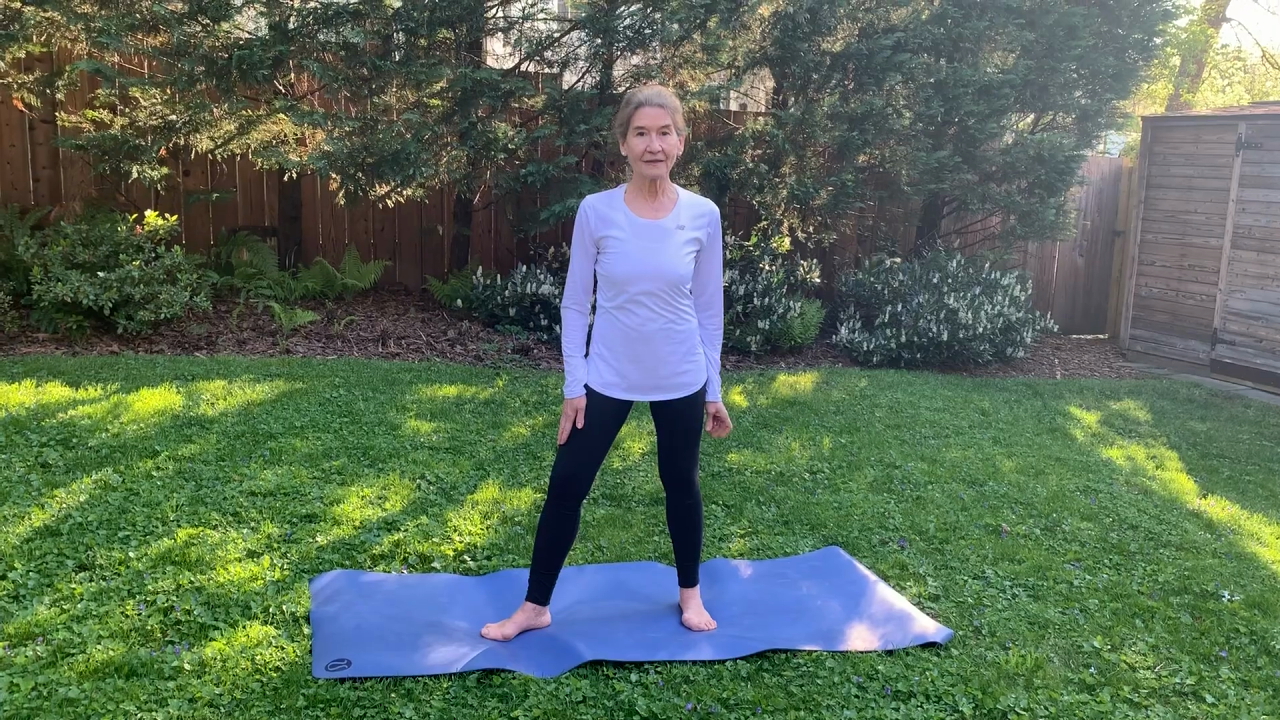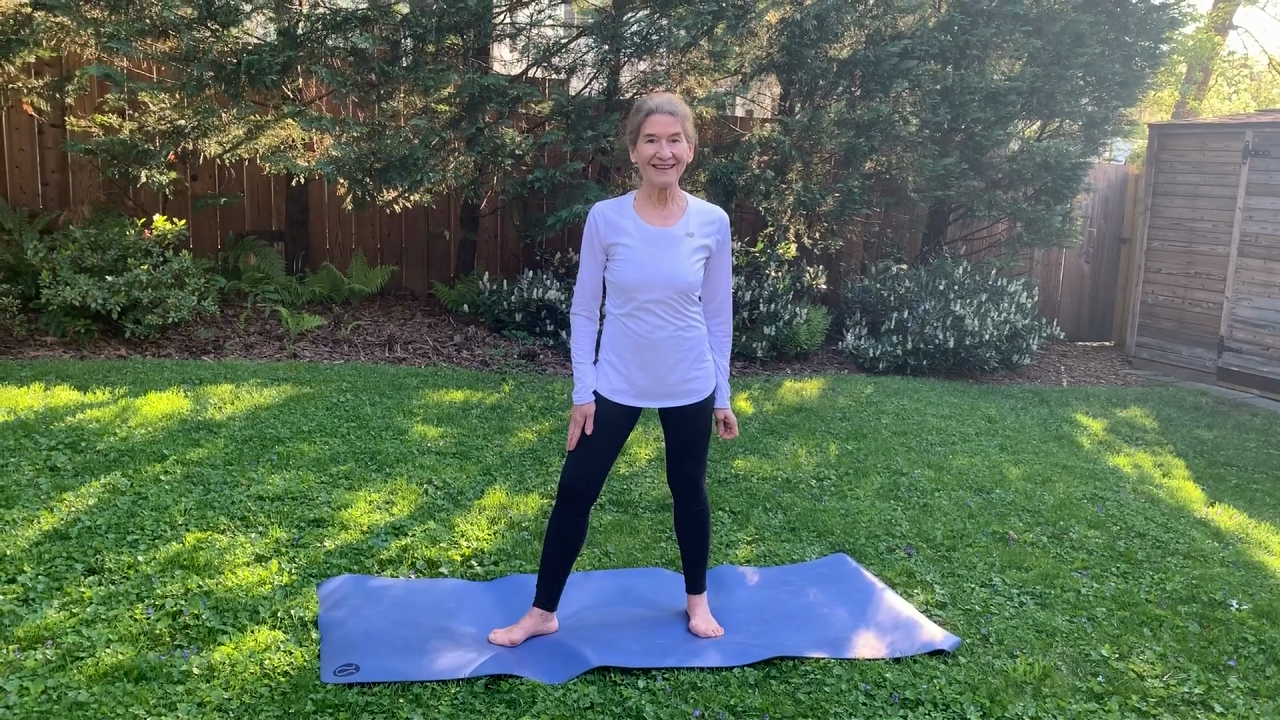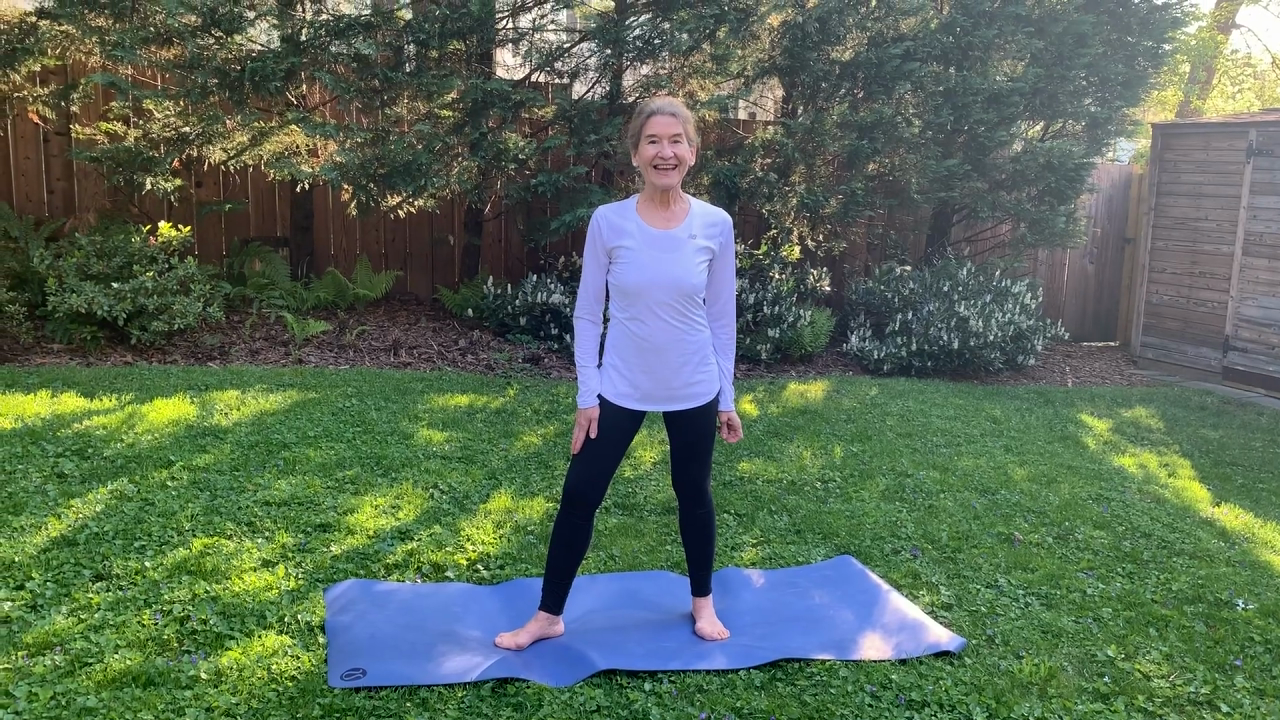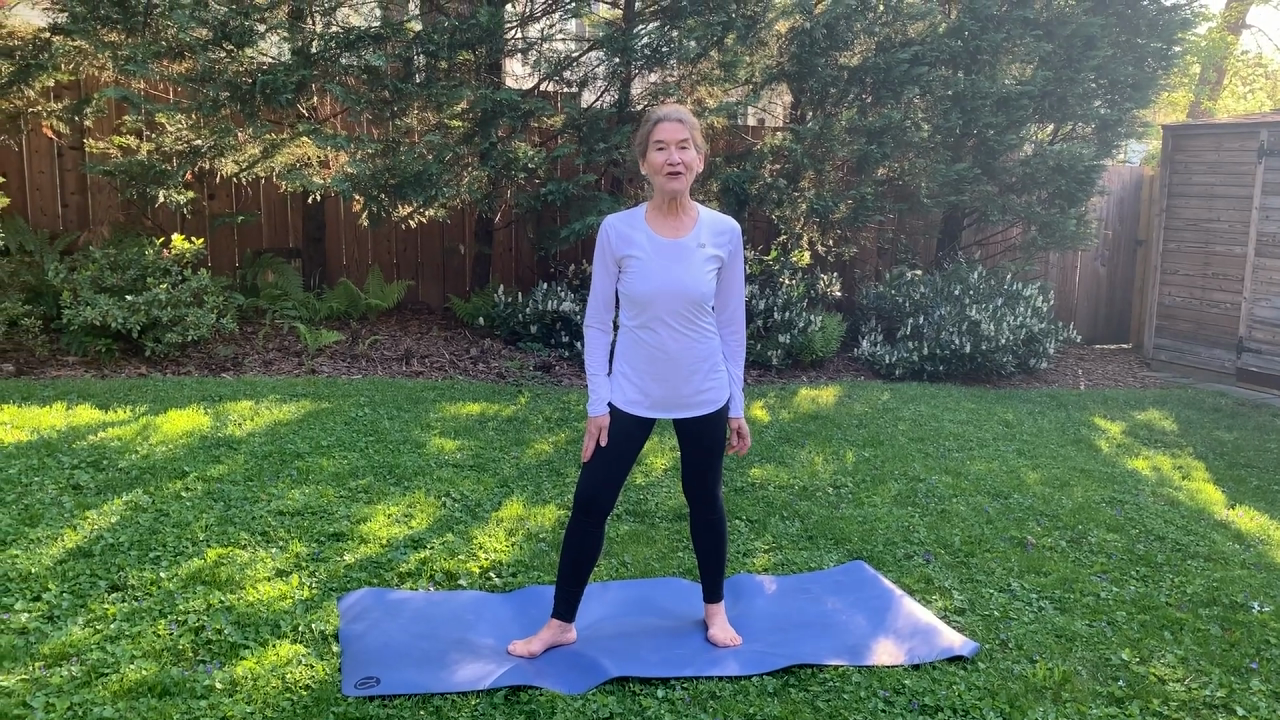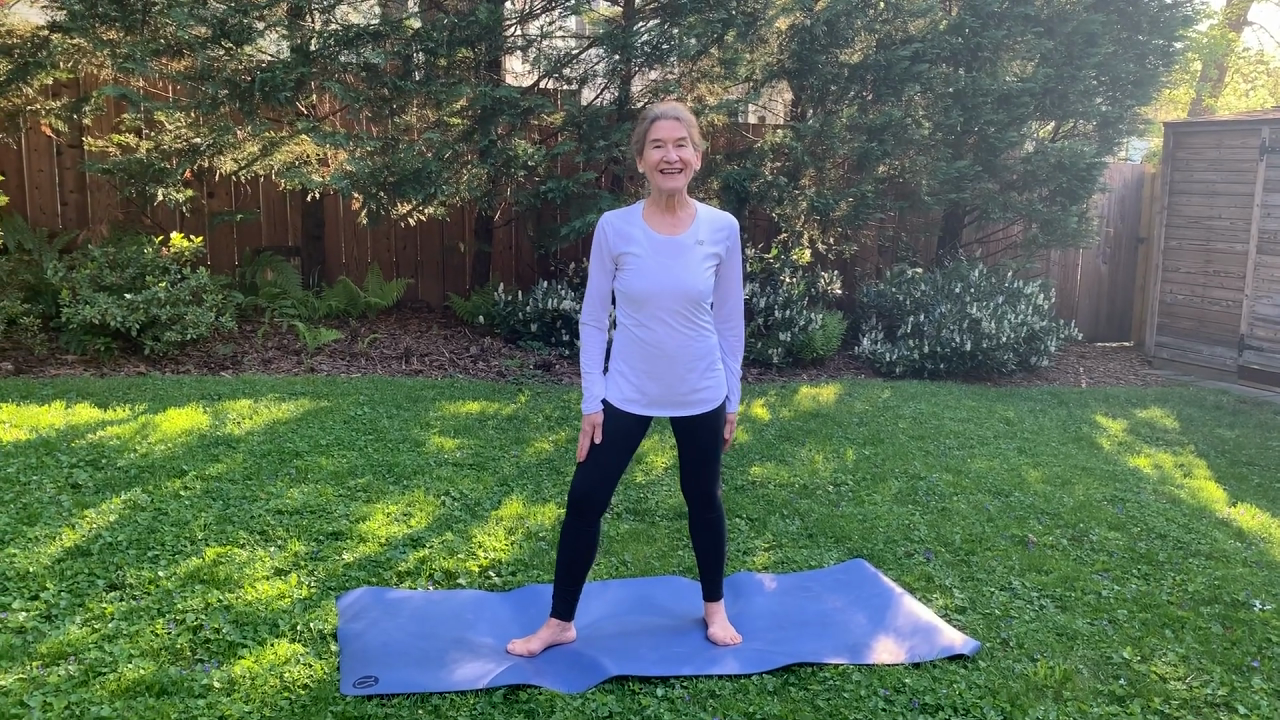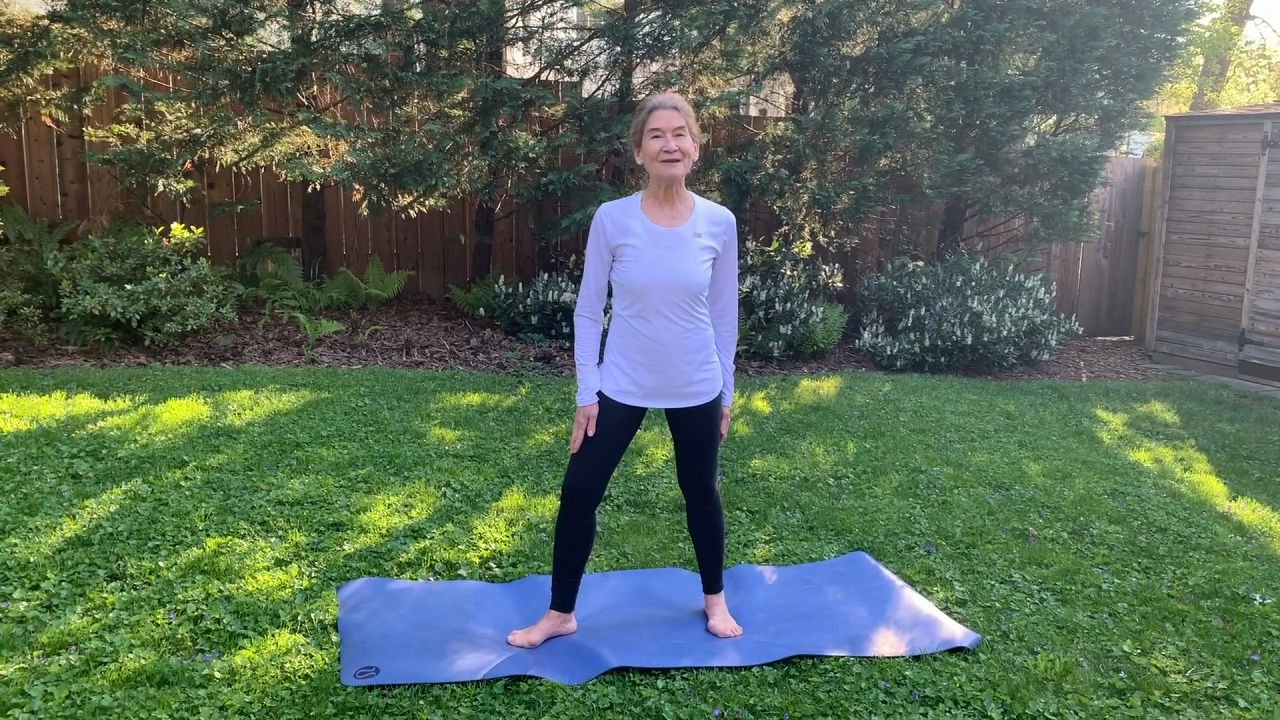
dt=0.5s
person 1, frame 1
left shoulder: (702, 215)
right shoulder: (595, 211)
left elbow: (708, 307)
right elbow: (575, 303)
left wrist: (714, 388)
right wrist: (572, 385)
left hip: (679, 379)
right hip: (607, 378)
left knee: (681, 484)
right knee: (566, 485)
left ankle: (689, 592)
right ankle: (535, 606)
person 1, frame 2
left shoulder: (713, 222)
right shoulder: (605, 218)
left elbow: (718, 314)
right elbow: (585, 309)
left wrist: (722, 395)
right wrist: (582, 391)
left hip: (689, 387)
right hip: (616, 385)
left knee: (689, 492)
right knee: (574, 491)
left ankle: (697, 599)
right ankle: (543, 611)
person 1, frame 3
left shoulder: (715, 224)
right shoulder: (608, 222)
left elbow: (721, 317)
right elbow: (588, 313)
left wrist: (727, 397)
right wrist: (586, 394)
left hip: (693, 390)
right hip: (621, 389)
left knee: (694, 494)
right knee: (579, 495)
left ankle: (702, 602)
right ankle: (548, 615)
person 1, frame 4
left shoulder: (724, 232)
right shoulder: (616, 230)
left elbow: (731, 324)
right elbow: (598, 322)
left wrist: (736, 405)
right wrist: (597, 403)
left hip: (702, 398)
right hip: (630, 396)
left knee: (704, 501)
right knee: (590, 503)
left ankle: (714, 608)
right ankle: (561, 622)
person 1, frame 5
left shoulder: (722, 228)
right shoulder: (613, 228)
left elbow: (730, 320)
right elbow: (593, 319)
left wrist: (732, 398)
right wrist: (591, 400)
left hip: (700, 396)
right hip: (626, 394)
left knee: (704, 500)
right knee: (585, 500)
left ankle: (714, 607)
right ankle: (560, 621)
person 1, frame 6
left shoulder: (719, 222)
right shoulder: (611, 219)
left elbow: (724, 313)
right elbow: (589, 310)
left wrist: (726, 391)
right wrist: (586, 392)
left hip: (695, 388)
right hip: (623, 386)
left knee: (701, 493)
right knee: (579, 492)
left ankle: (714, 599)
right ankle: (560, 613)
